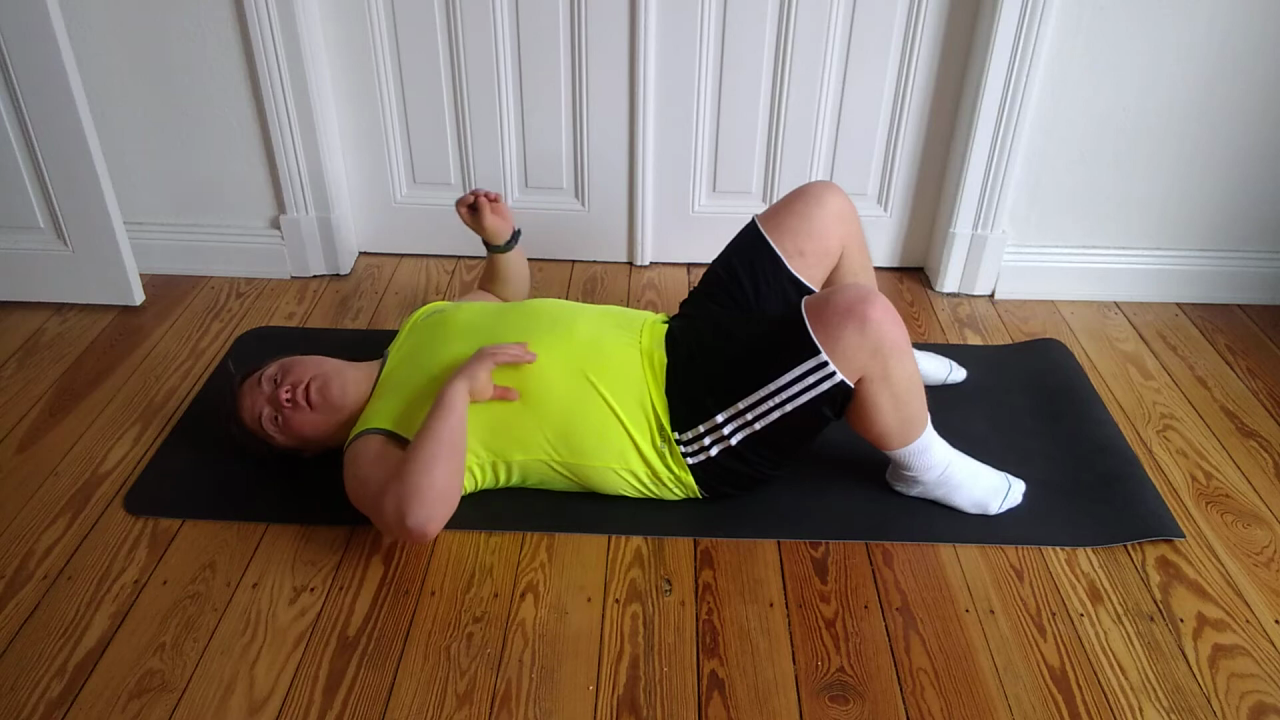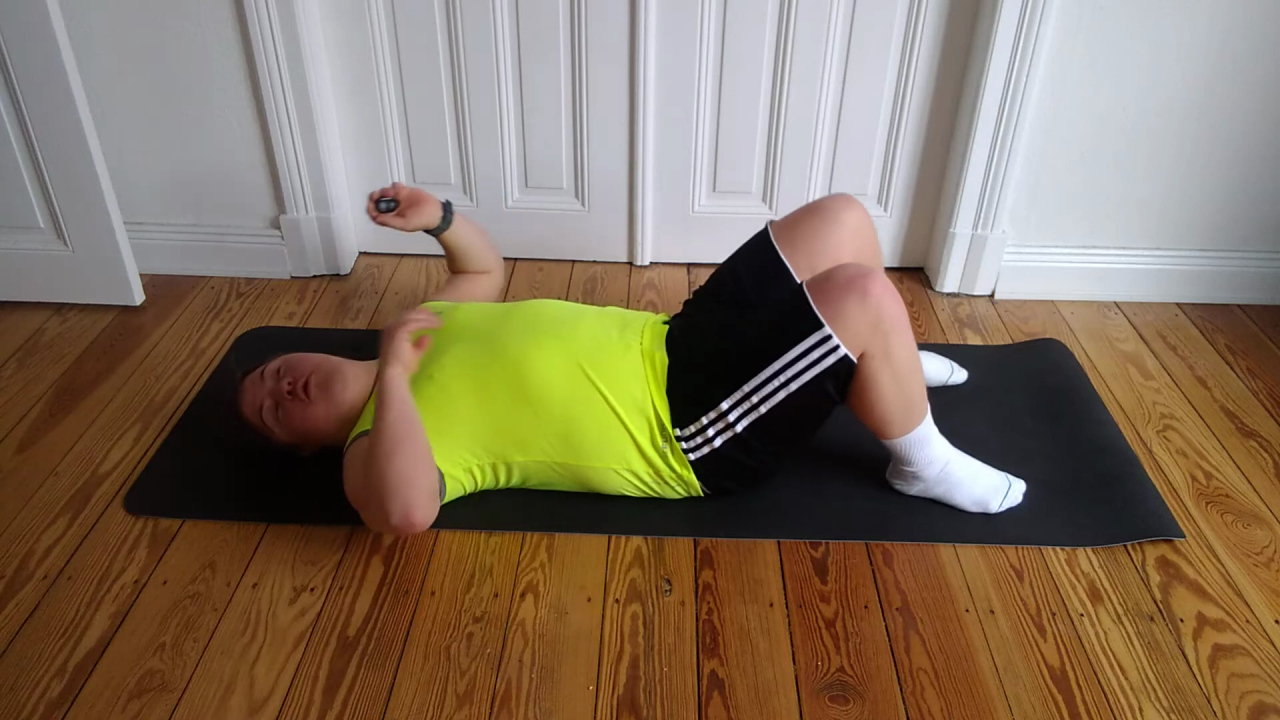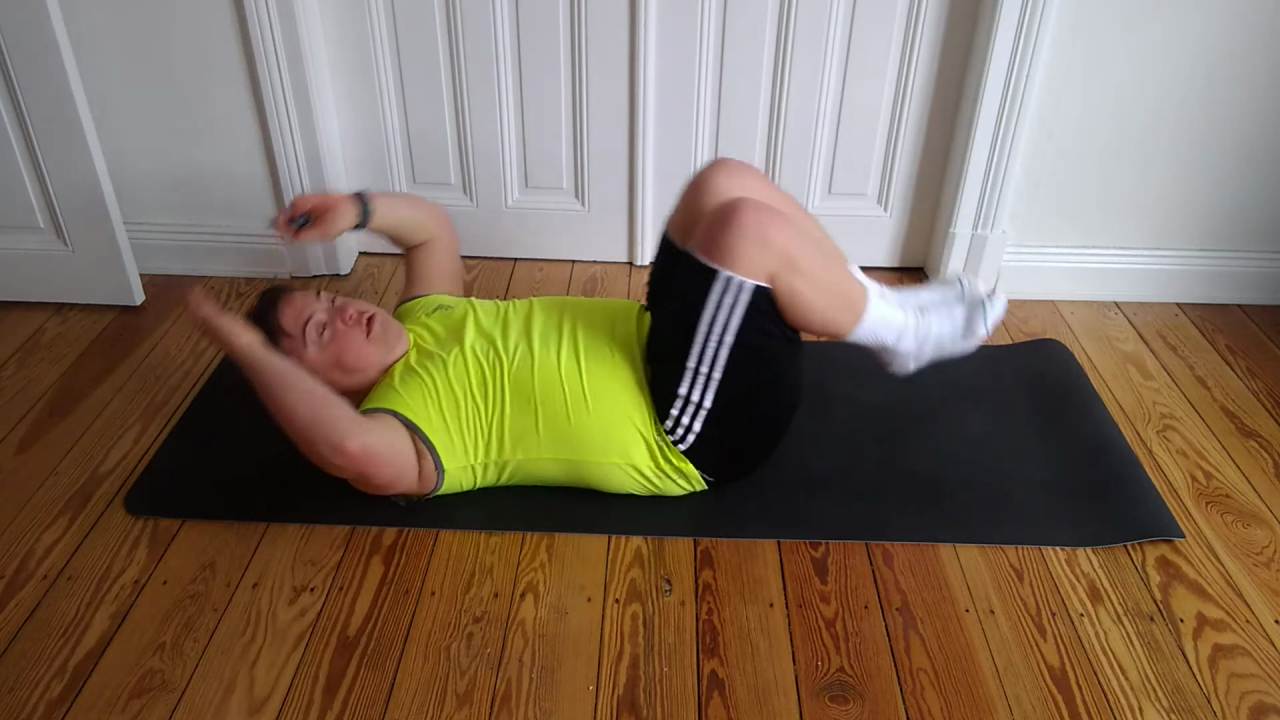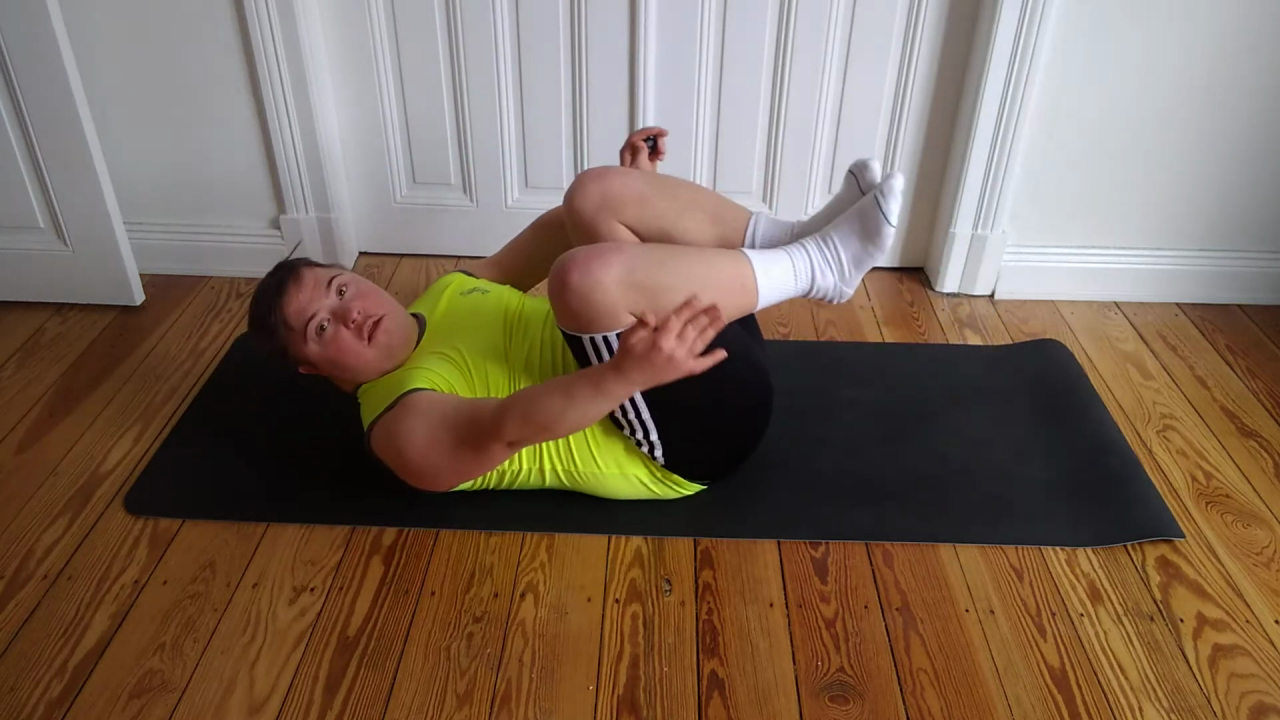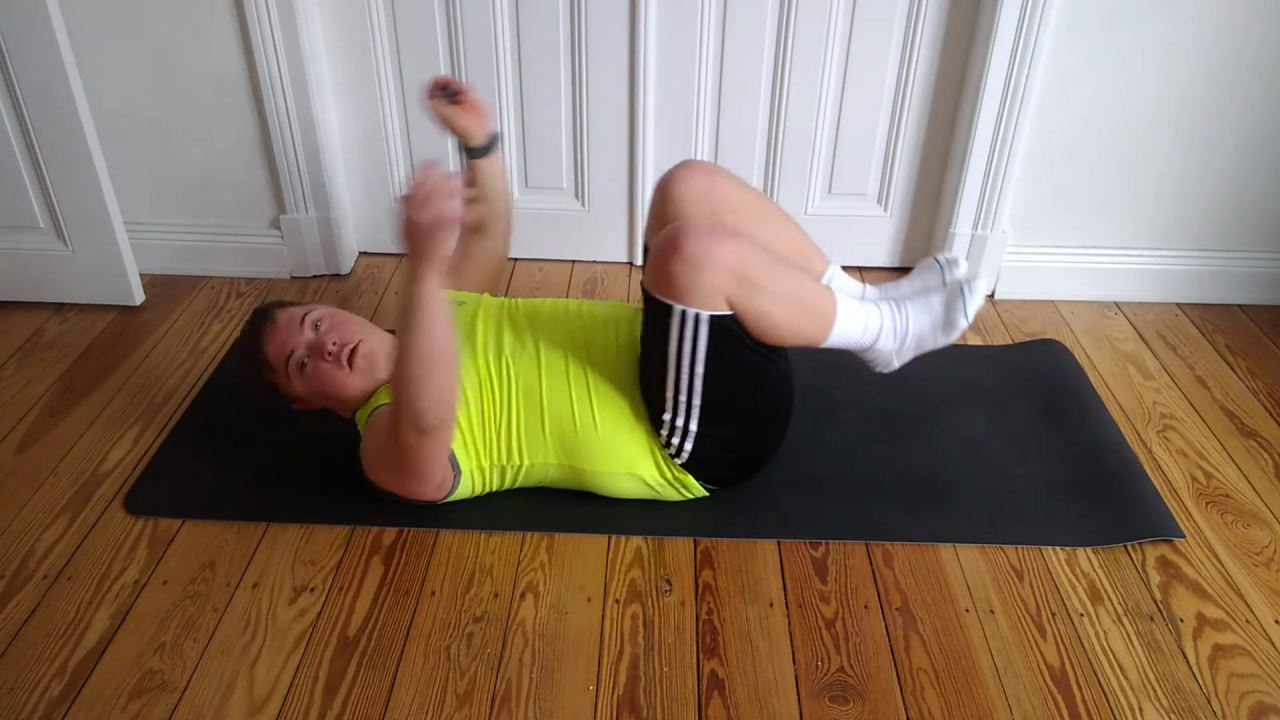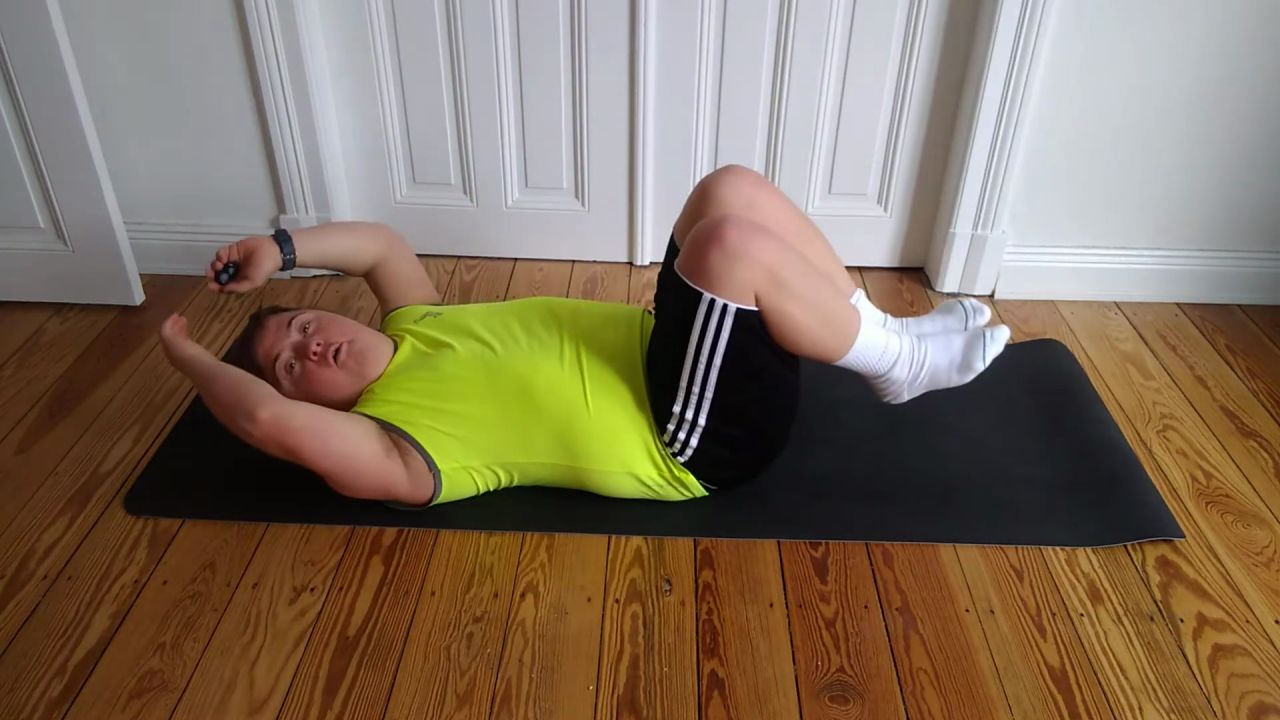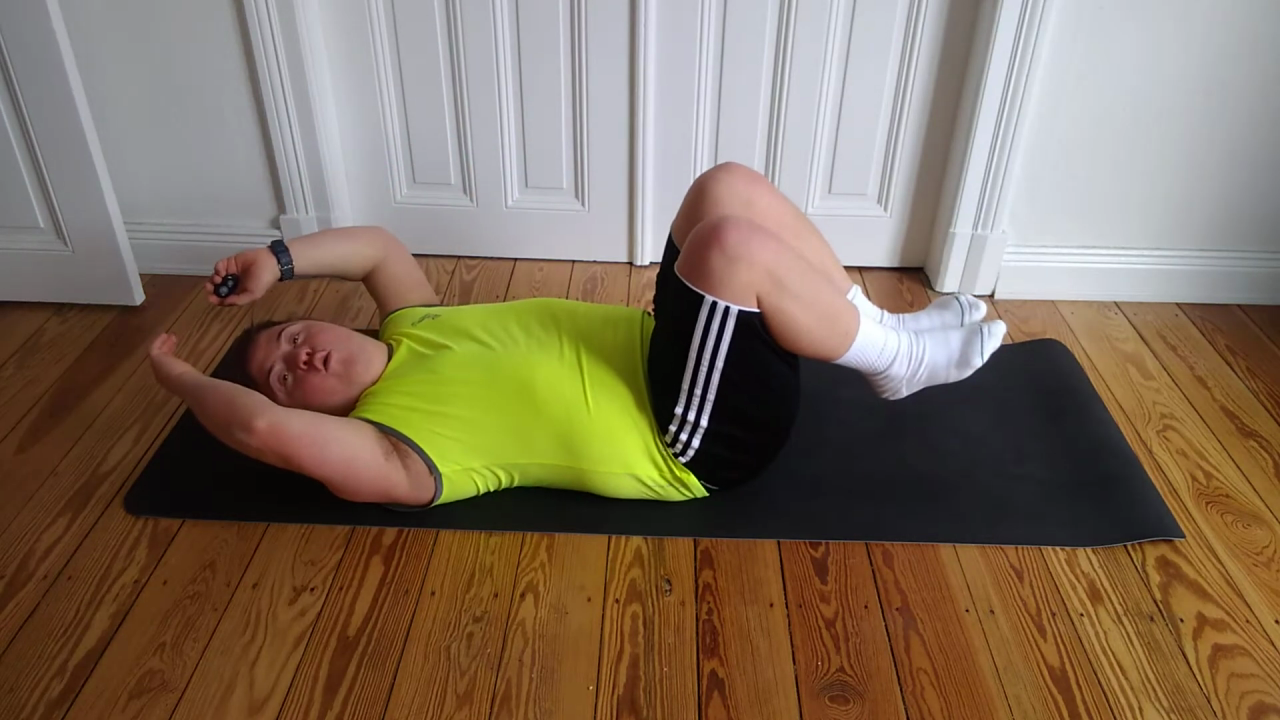
dt=0.7s
person 1, frame 1
left shoulder: (420, 329)
right shoulder: (370, 449)
left elbow: (506, 295)
right elbow: (417, 517)
left wrist: (500, 239)
right wrist: (458, 389)
left hip: (677, 344)
right hip: (691, 438)
left knee: (823, 208)
right knee: (860, 322)
left ankle: (882, 371)
right ankle: (923, 466)
person 1, frame 2
left shoulder: (417, 318)
right shoulder: (370, 451)
left elbow: (485, 270)
right elbow: (405, 513)
left wrist: (436, 217)
right wrist: (396, 376)
left hip: (673, 345)
right hip: (692, 437)
left knee: (841, 221)
right knee: (862, 296)
left ankle: (881, 366)
right ankle: (923, 463)
person 1, frame 3
left shoulder: (422, 320)
right shoulder: (391, 422)
left elbow: (426, 230)
right elbow: (342, 447)
left wrist: (356, 209)
right wrist: (250, 350)
left hip: (656, 345)
right hip: (694, 432)
left knee: (727, 185)
right knee: (750, 230)
left ankle: (889, 315)
right ankle: (904, 330)
person 1, frame 4
left shoulder: (446, 297)
right shoulder: (404, 428)
left elbow: (547, 238)
right elbow: (511, 425)
left wrist: (634, 194)
right wrist: (632, 372)
left hip: (704, 345)
right hip: (697, 426)
left knee: (594, 194)
right knee: (589, 275)
left ankle: (796, 246)
right ankle: (815, 267)
person 1, frame 5
left shoulder: (422, 325)
right shoulder: (400, 456)
left elbow: (490, 230)
right elbow: (431, 414)
left wrist: (478, 142)
right wrist: (425, 268)
left hip: (651, 353)
right hip: (693, 444)
left knee: (693, 186)
right knee: (696, 247)
left ankle: (867, 306)
right ankle: (883, 331)
person 1, frame 6
left shoulder: (411, 331)
right shoulder: (380, 450)
left elbow: (380, 243)
right elbow: (266, 419)
left wrist: (280, 248)
right wrist: (186, 355)
left hip: (657, 350)
right hip: (693, 441)
left knee: (734, 190)
right knee: (737, 244)
left ankle: (882, 338)
right ankle: (900, 363)
person 1, frame 7
left shoulder: (410, 332)
right shoulder: (379, 450)
left elbow: (378, 245)
right elbow: (262, 429)
left wrist: (278, 260)
right wrist: (175, 376)
left hip: (658, 349)
right hip: (695, 439)
left knee: (730, 189)
right knee: (735, 245)
left ankle: (879, 334)
right ankle: (902, 358)
